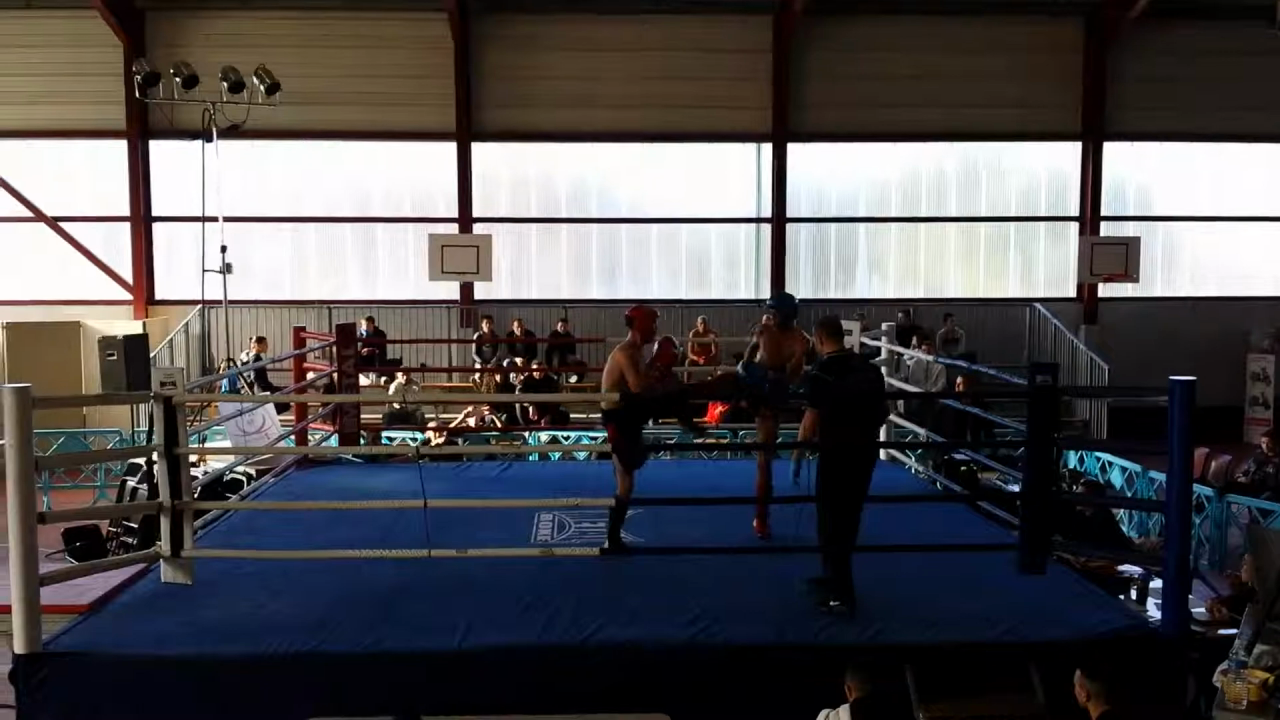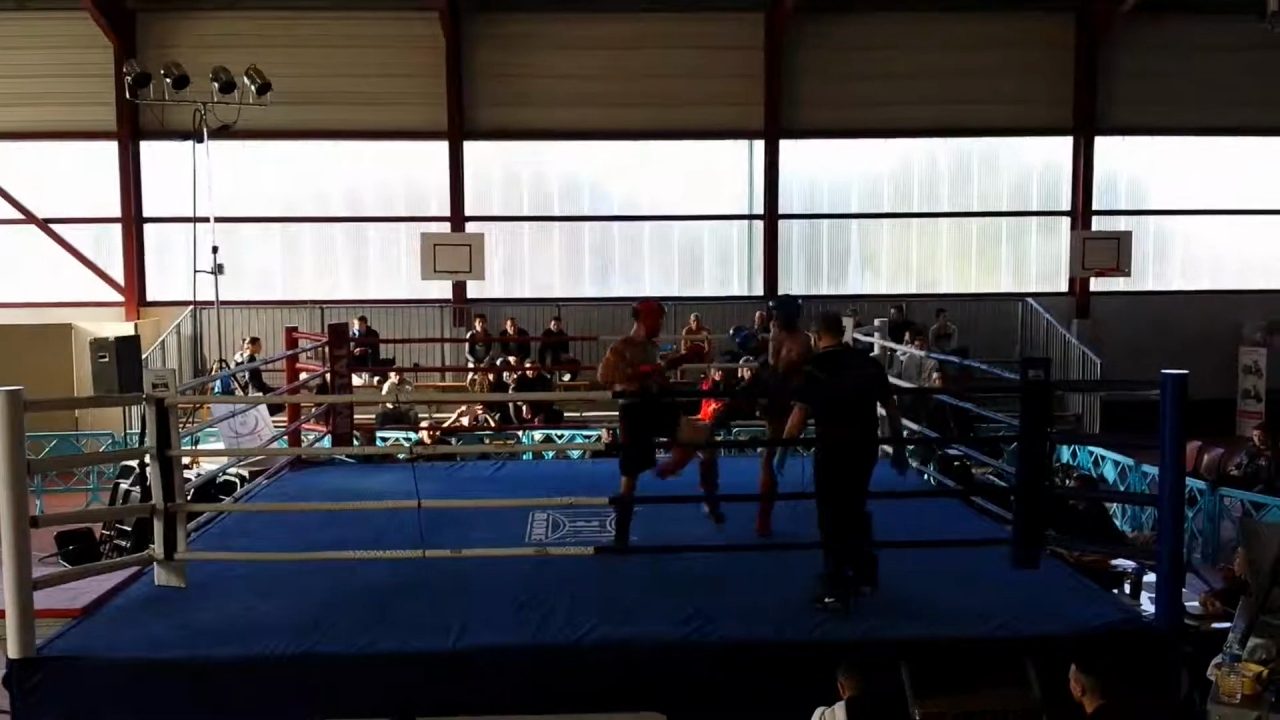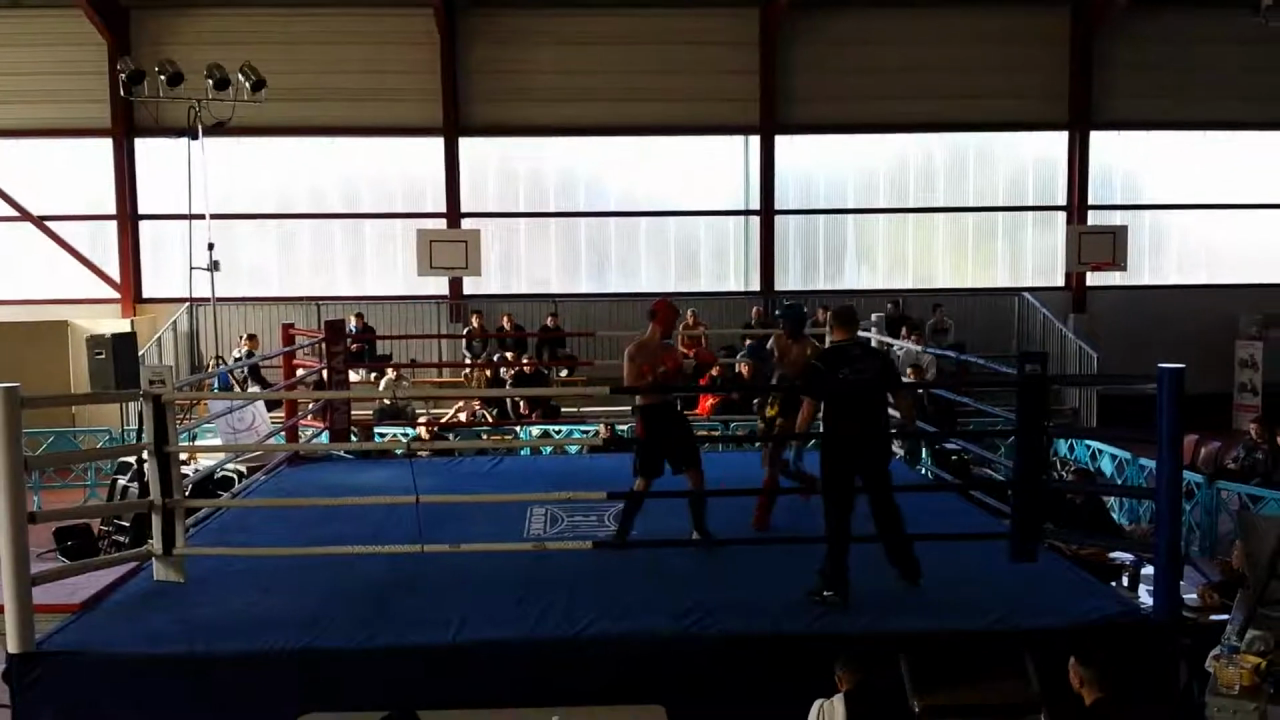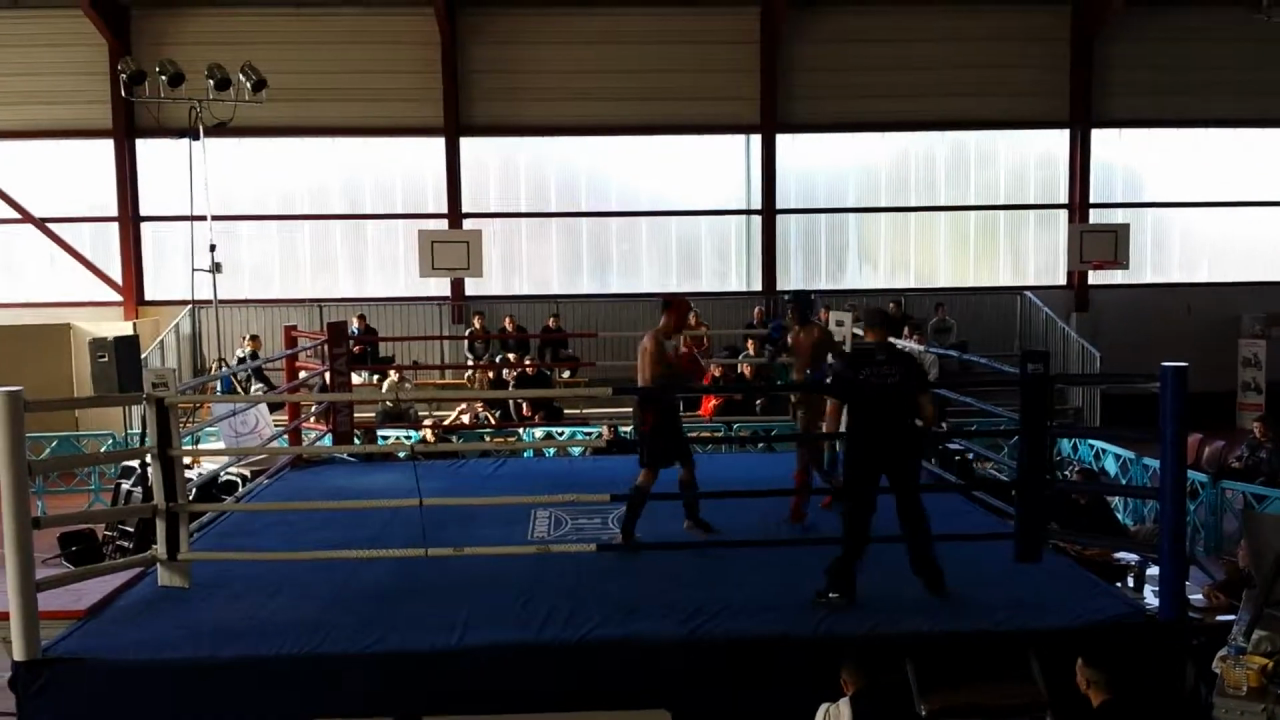
dt=0.2s
person 1, frame 1
left shoulder: (822, 372)
right shoulder: (869, 368)
left elbow: (811, 421)
right elbow: (884, 412)
left hip: (837, 454)
right hip: (866, 451)
left knee: (832, 522)
right knee: (848, 519)
left ankle: (840, 594)
right ankle: (835, 580)
person 1, frame 2
left shoulder: (816, 367)
right shoulder: (869, 363)
left elbow: (799, 416)
right elbow: (891, 408)
left wrist: (782, 450)
right wrist: (898, 445)
left hip: (833, 450)
right hip: (866, 447)
left knee: (833, 518)
right knee: (856, 512)
left ankle: (836, 591)
right ankle: (865, 575)
person 1, frame 3
left shoulder: (823, 361)
right shoulder: (880, 358)
left elbow: (809, 411)
right elbow: (903, 402)
left wrist: (798, 447)
left hip: (839, 445)
right hip: (877, 443)
left knee: (838, 514)
right knee: (885, 506)
left ankle: (834, 585)
right ankle: (910, 569)
person 1, frame 4
left shoulder: (849, 363)
right shoulder: (908, 362)
left elbow: (834, 412)
right elbow: (928, 410)
left wrist: (830, 450)
right wrist: (923, 437)
left hip: (863, 448)
right hip: (903, 446)
left knee: (856, 516)
right knee: (913, 513)
left ankle: (840, 586)
right ankle: (933, 581)
person 2, frame 1
left shoulder: (634, 351)
right shoulder: (626, 354)
right elbow: (639, 388)
left hip: (630, 409)
right hip: (616, 417)
right knee: (626, 482)
person 2, frame 2
left shoulder: (652, 346)
right shoulder: (619, 348)
right elbow: (604, 377)
left wrist: (682, 358)
right wrist: (639, 373)
left hip: (657, 406)
right hip: (634, 413)
left knee: (702, 439)
right knee: (629, 479)
person 2, frame 3
left shoulder: (670, 349)
right shoulder: (635, 350)
left elbow: (682, 380)
right elbow: (630, 388)
left wrist: (701, 368)
right wrist: (660, 378)
left hip: (671, 413)
right hip: (648, 416)
left knee: (696, 475)
right knee: (645, 481)
person 2, frame 4
left shoulder: (667, 341)
right shoulder: (654, 339)
right elbow: (650, 377)
left wrist: (681, 374)
right wrist: (680, 373)
left hip: (666, 405)
right hip: (651, 407)
left knee: (688, 463)
right knee: (649, 473)
person 3, frame 1
left shoulder: (800, 341)
right shoulder: (765, 330)
left elbow: (791, 375)
left wrist: (769, 378)
right wrist: (744, 368)
left hip: (773, 395)
right hip: (752, 382)
left knee: (765, 460)
left ankle: (761, 517)
person 3, frame 2
left shoulder: (802, 343)
right shoulder: (775, 330)
left elbow: (781, 376)
left hip: (782, 396)
right hip: (764, 386)
left knee: (768, 457)
left ankle: (764, 516)
person 3, frame 3
left shoulder: (811, 349)
right shoulder: (777, 340)
left hip: (791, 406)
right hip: (773, 399)
left knee: (773, 459)
right knee: (769, 456)
left ankle: (763, 513)
person 3, frame 4
left shoulder: (819, 332)
right shoulder: (791, 330)
left wrist: (826, 374)
left hip: (814, 394)
right hip: (798, 391)
left knee: (805, 449)
right knee: (812, 449)
left ankle: (799, 505)
